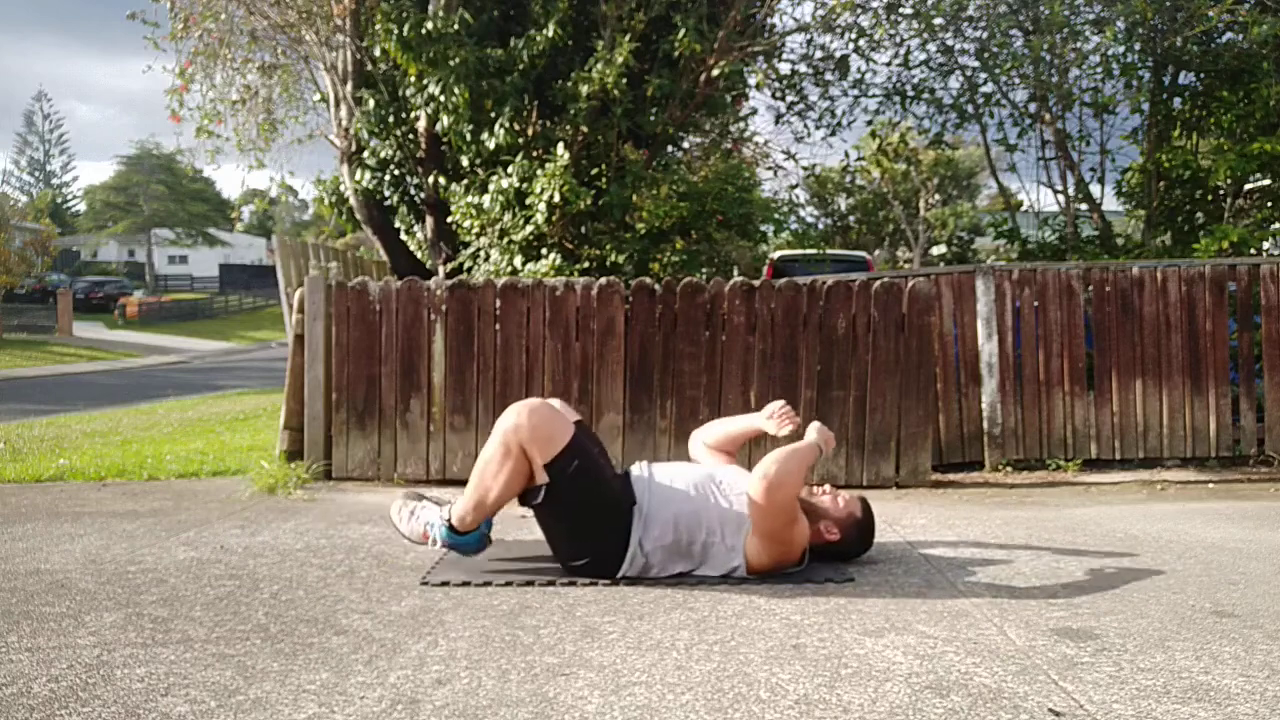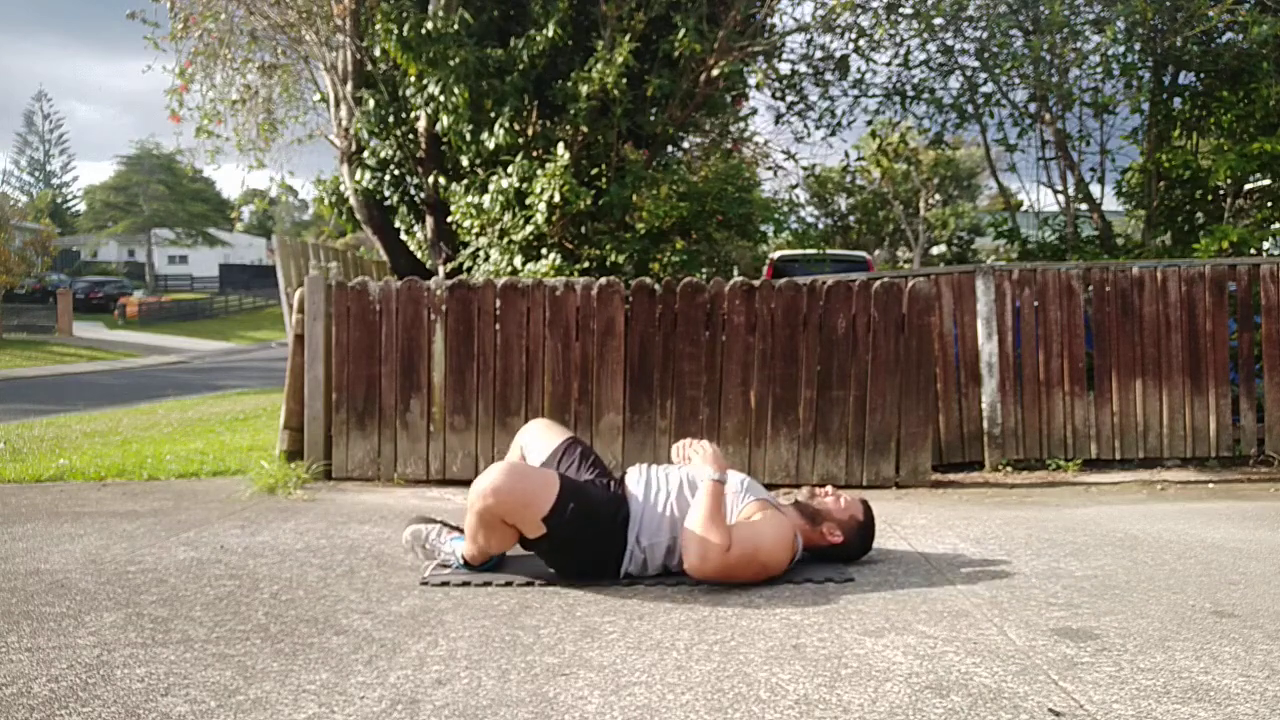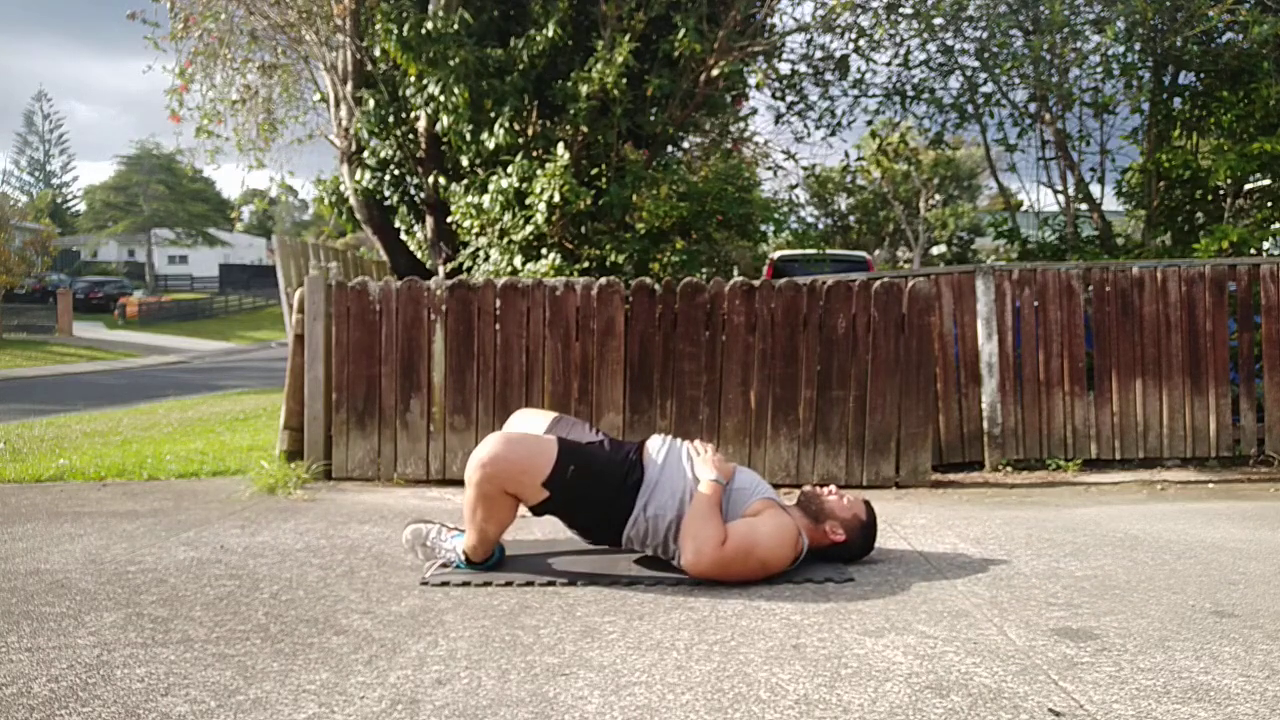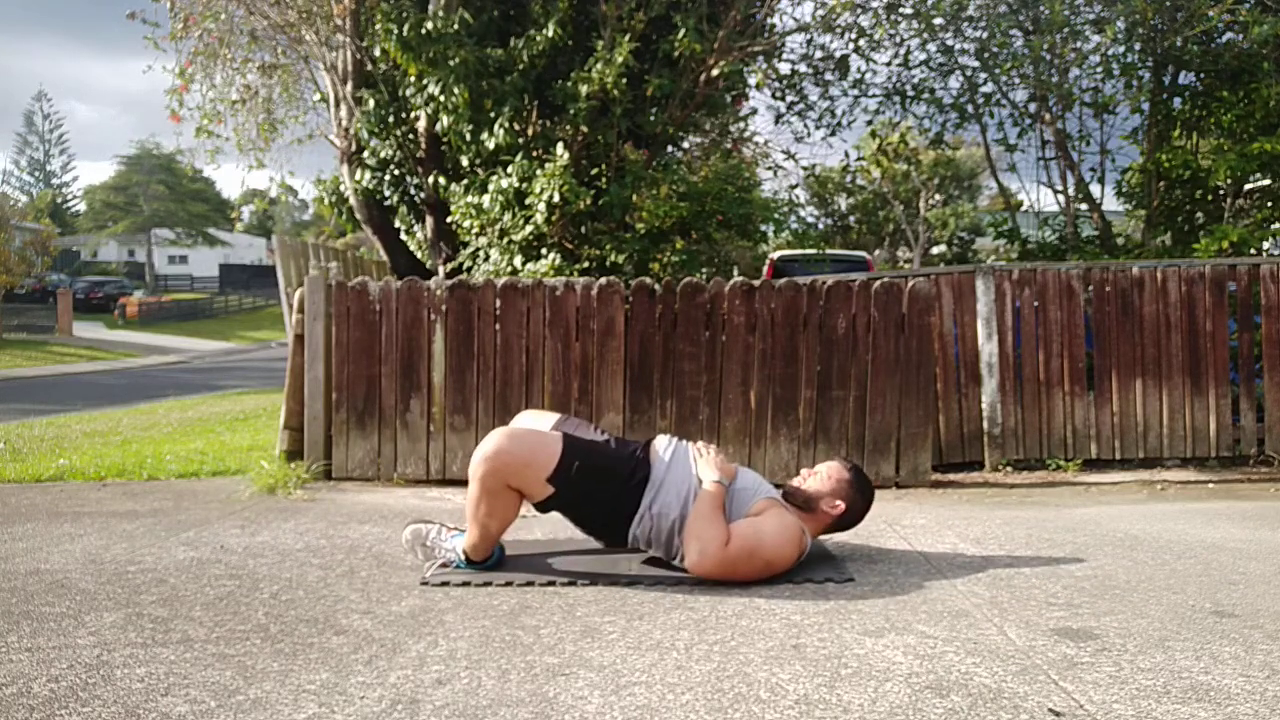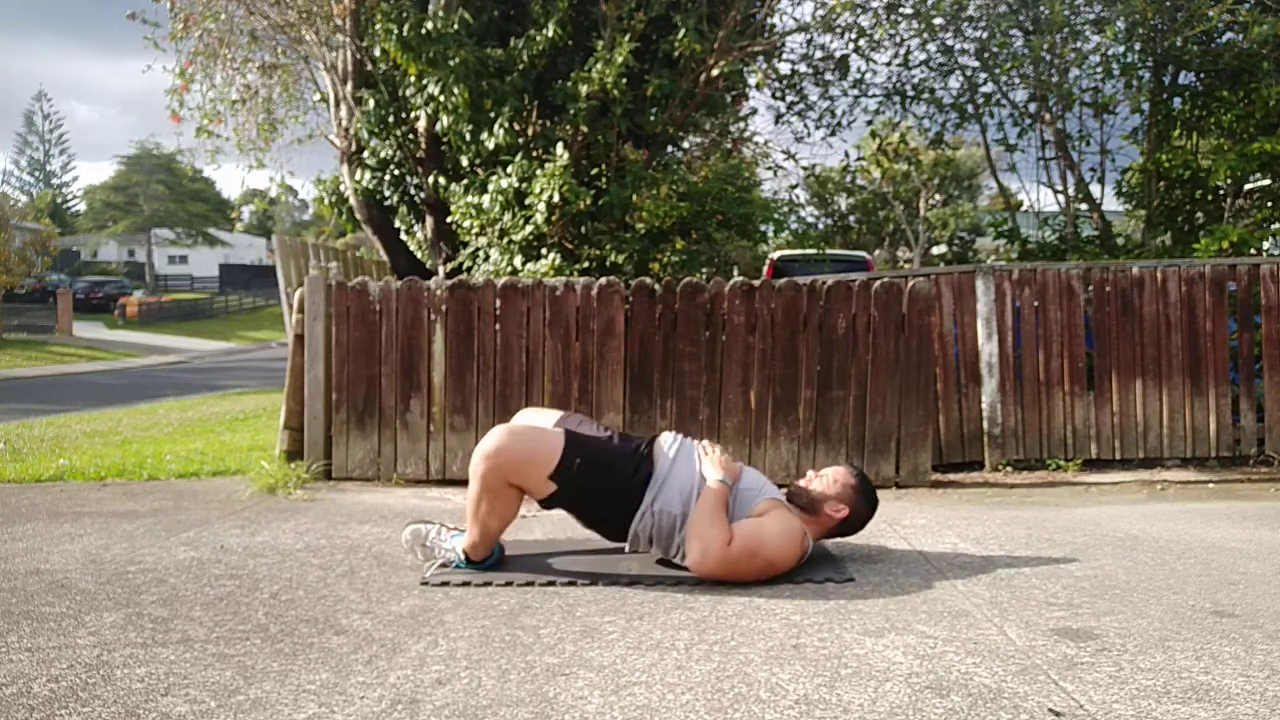
dt=1s
person 1, frame 1
left shoulder: (786, 538)
right shoulder: (768, 504)
left elbow: (765, 487)
right elbow: (702, 443)
left wrist: (813, 448)
right wrist: (760, 420)
left hip: (607, 537)
right hip: (620, 501)
left knee: (526, 418)
right knee: (549, 413)
left ankle: (458, 527)
right ankle: (469, 509)
person 1, frame 2
left shoulder: (779, 540)
right shoulder: (769, 513)
left elbow: (703, 559)
left wrist: (713, 475)
right wrist: (694, 464)
left hip: (609, 536)
right hip: (614, 497)
left knee: (498, 485)
right knee: (535, 431)
left ankle: (470, 555)
right ankle: (485, 531)
person 1, frame 3
left shoulder: (783, 539)
right shoulder: (775, 513)
left elbow: (699, 557)
left wrist: (711, 480)
right wrist: (710, 468)
left hip: (619, 499)
right hip: (630, 464)
left knee: (495, 455)
right knee: (523, 422)
left ankle: (472, 552)
right ankle: (481, 531)
person 1, frame 4
left shoulder: (786, 535)
right shoulder: (775, 508)
left elbow: (703, 559)
left wrist: (715, 481)
right wrist: (717, 474)
left hip: (625, 496)
right hip: (636, 464)
left knee: (499, 450)
right knee: (527, 424)
left ankle: (472, 552)
right ankle: (480, 533)
person 1, frame 5
left shoulder: (787, 536)
right shoulder: (778, 510)
left elbow: (705, 558)
left wrist: (719, 480)
right wrist: (721, 474)
left hip: (626, 492)
left knee: (500, 446)
right knee: (526, 422)
left ankle: (472, 551)
right ankle: (479, 532)
